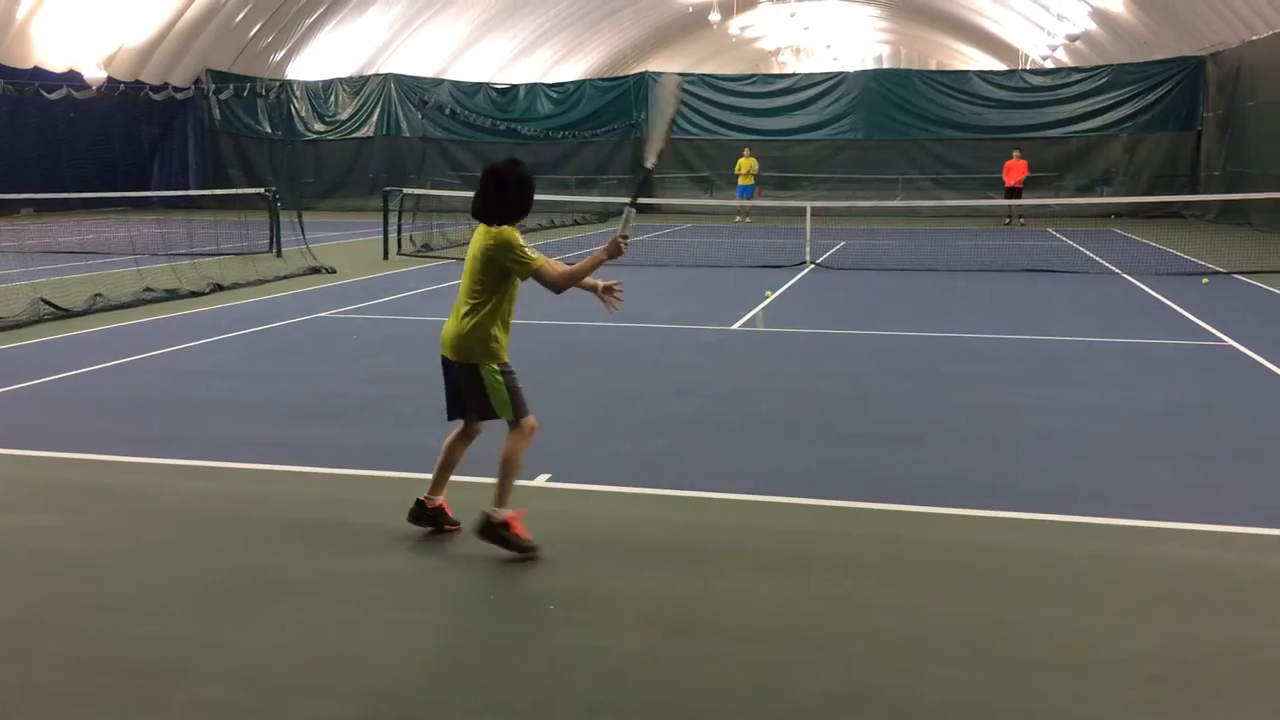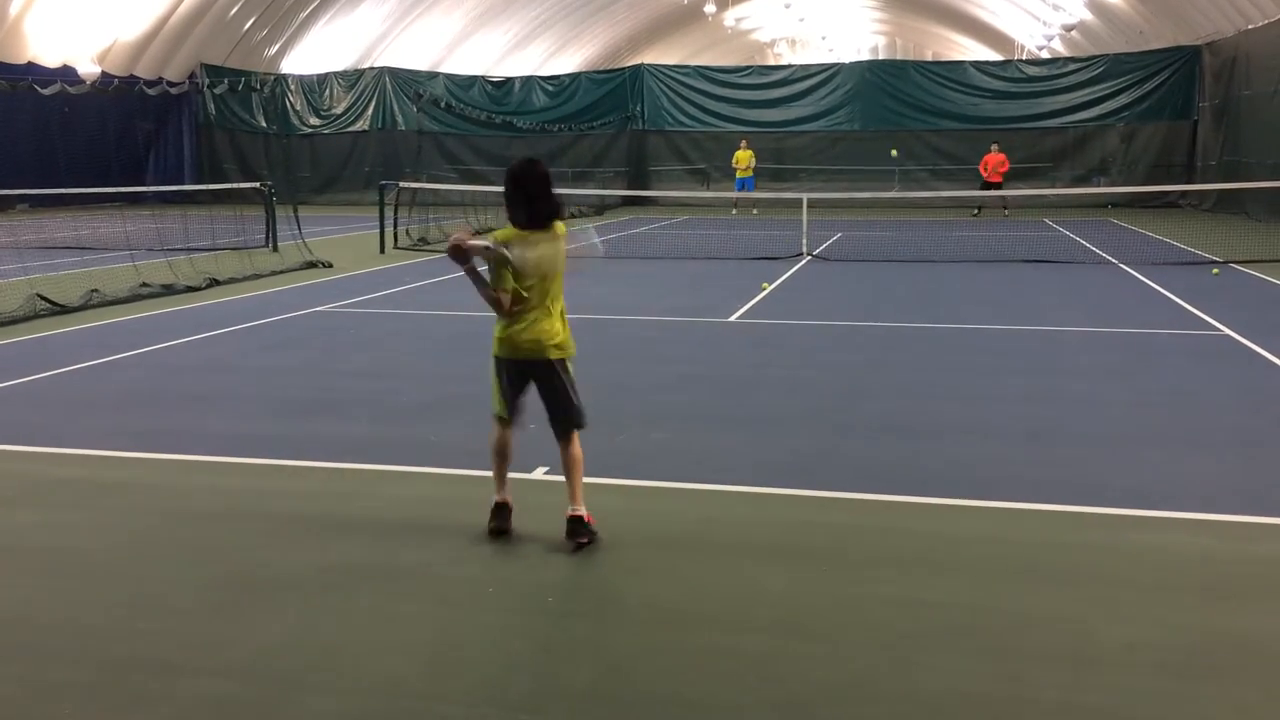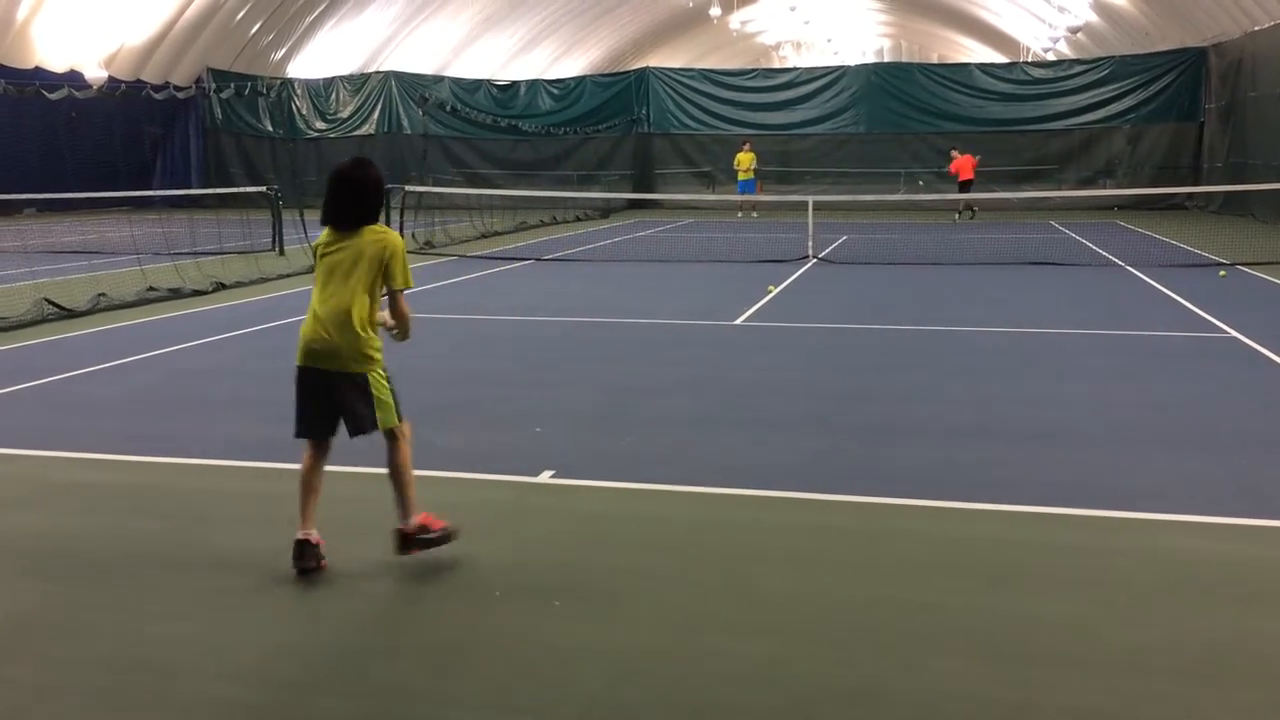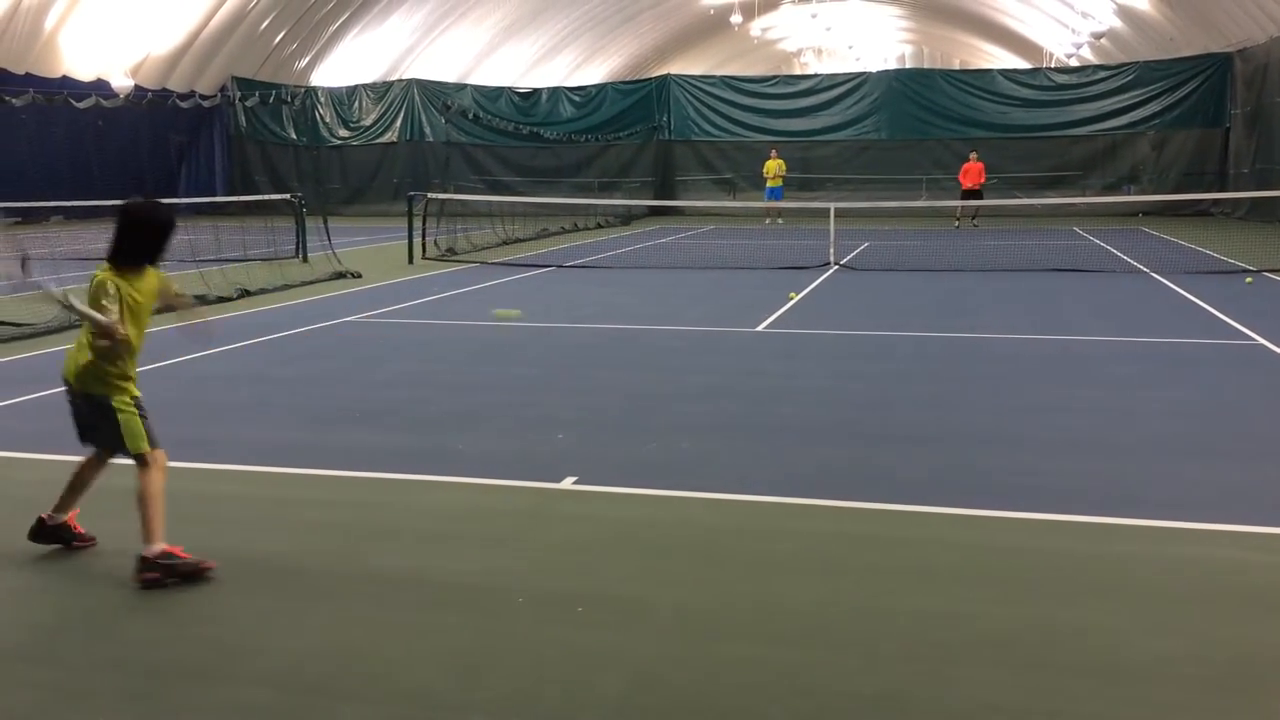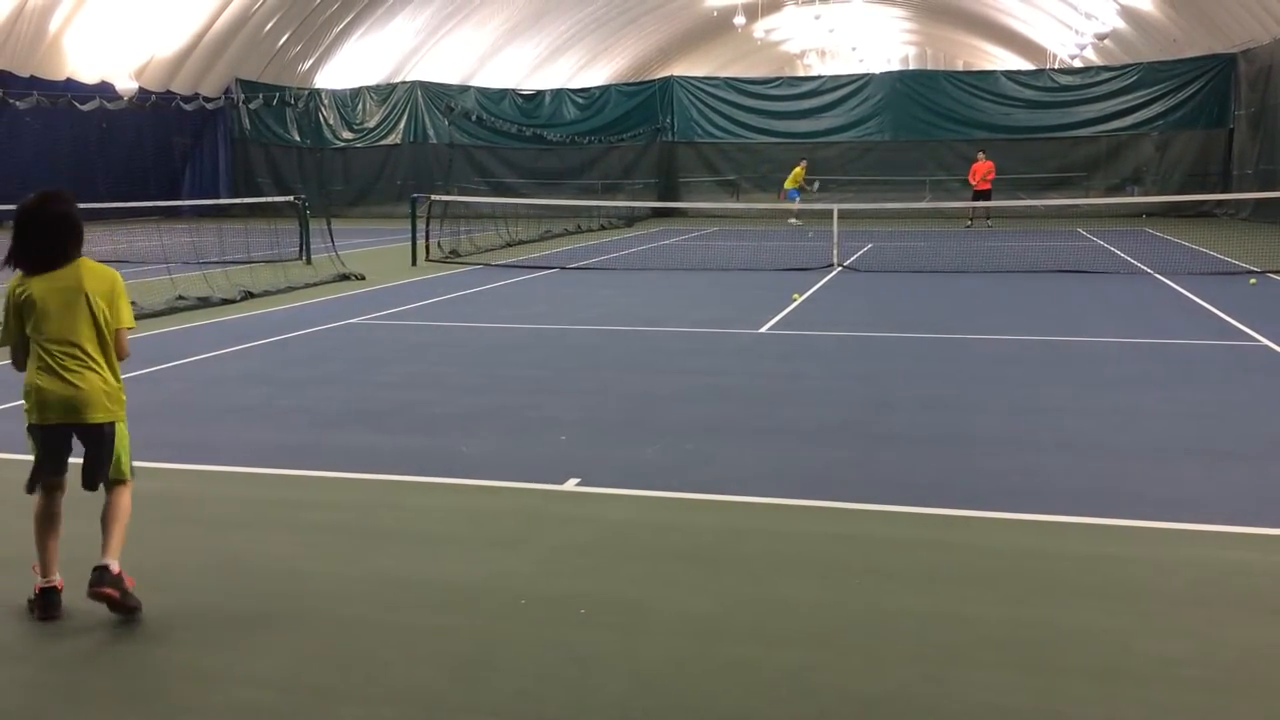
dt=1s
person 1, frame 1
left shoulder: (494, 233)
right shoulder: (503, 237)
left elbow: (544, 265)
right elbow: (555, 282)
left wrist: (594, 286)
right wrist: (603, 257)
left hip: (460, 343)
right hip: (478, 347)
left knee: (470, 425)
right knee: (523, 425)
left ankle: (430, 503)
right ankle: (499, 517)
person 1, frame 2
left shoulder: (504, 241)
right shoulder: (558, 233)
left elbow: (503, 306)
left wrist: (470, 268)
right wrist: (475, 245)
left hip: (511, 347)
right hip: (551, 347)
left knee: (504, 423)
right knee: (568, 433)
left ankle: (502, 504)
right ankle: (578, 515)
person 1, frame 3
left shoulder: (325, 241)
right shoulder: (387, 240)
right elbow: (401, 311)
right wrist: (400, 328)
left hip: (312, 351)
right hip: (355, 355)
left knee: (317, 447)
right knee: (396, 434)
left ankle: (306, 540)
right ankle: (411, 524)
person 1, frame 4
left shoulder: (149, 275)
right shoulder: (111, 282)
left elbow: (169, 298)
right elbow: (112, 345)
right wrist: (114, 333)
left hip: (84, 379)
right hip: (107, 384)
left knee: (105, 451)
right knee: (153, 460)
left ankle: (53, 520)
right ankle: (155, 554)
person 1, frame 5
right shoulder: (105, 278)
right elbow: (122, 350)
left hip: (46, 403)
right hip: (99, 401)
left knee: (51, 491)
right knee: (119, 484)
left ankle: (48, 586)
right ankle: (109, 570)
